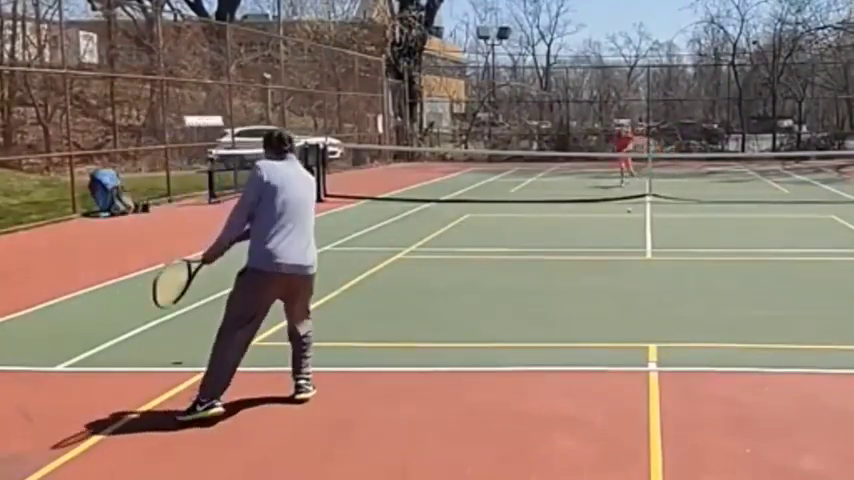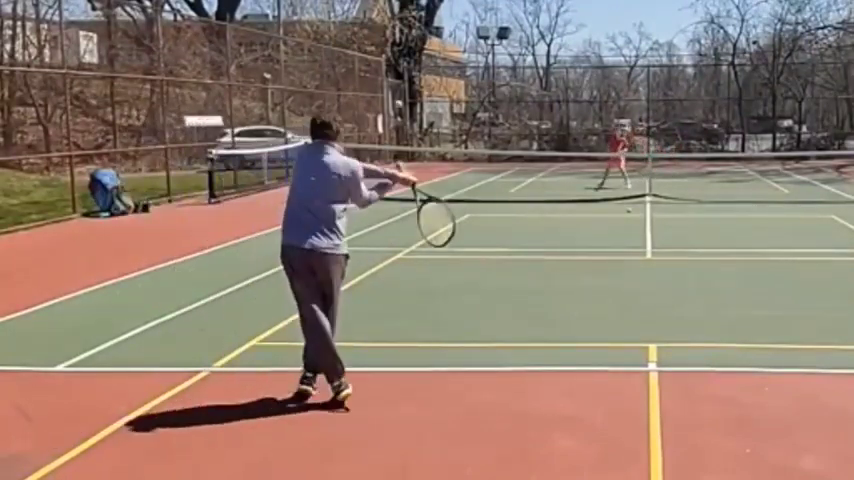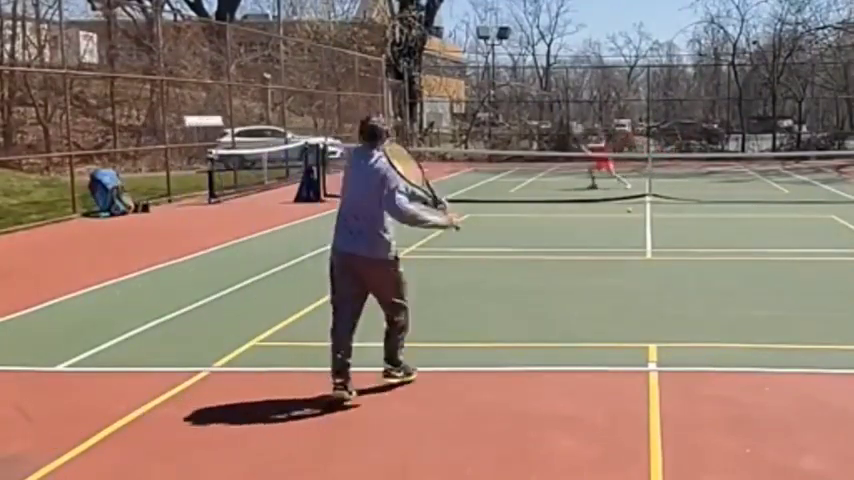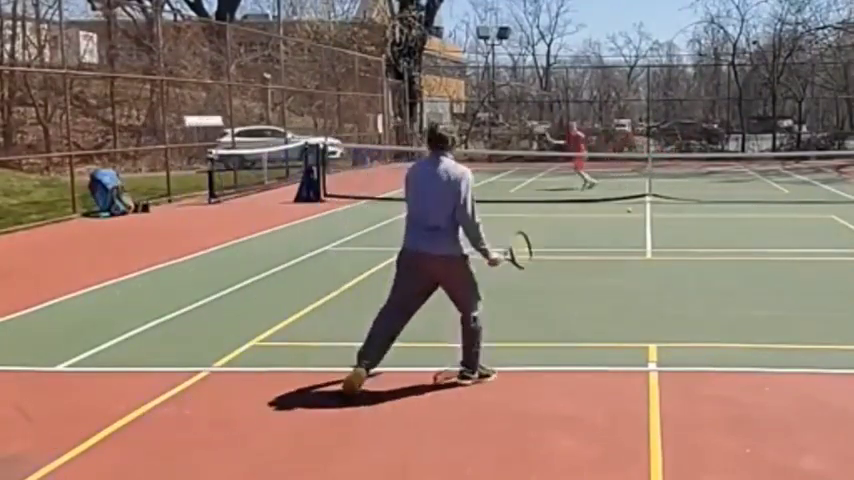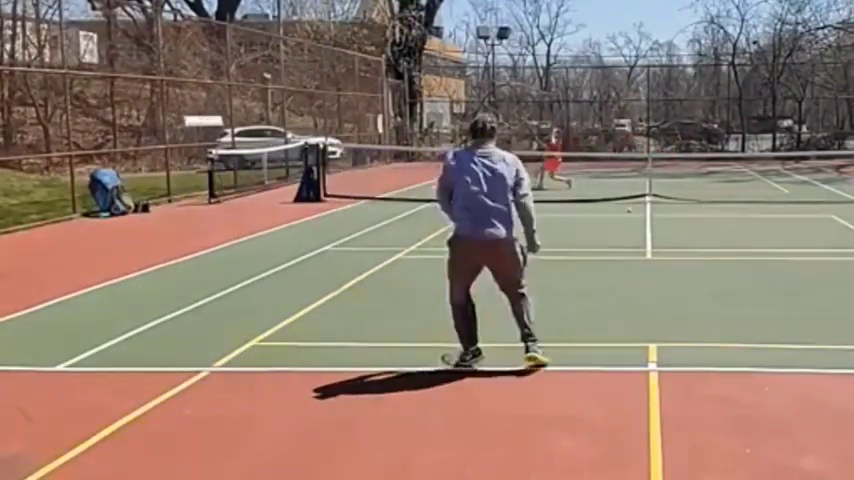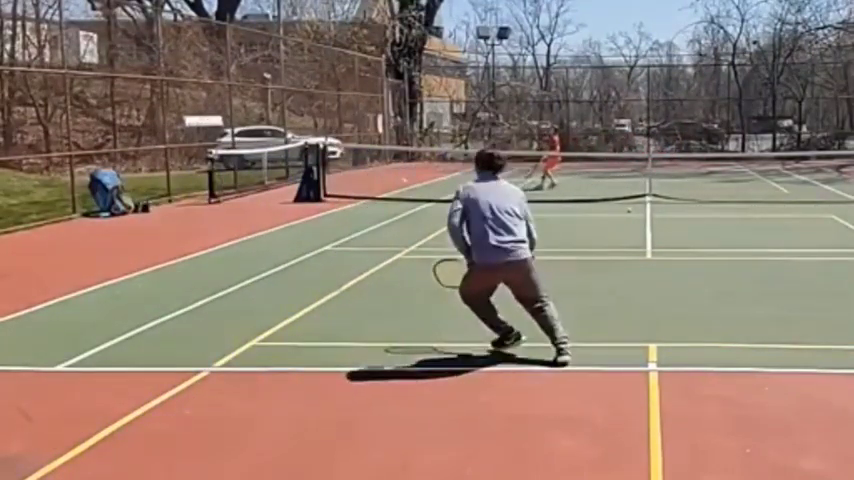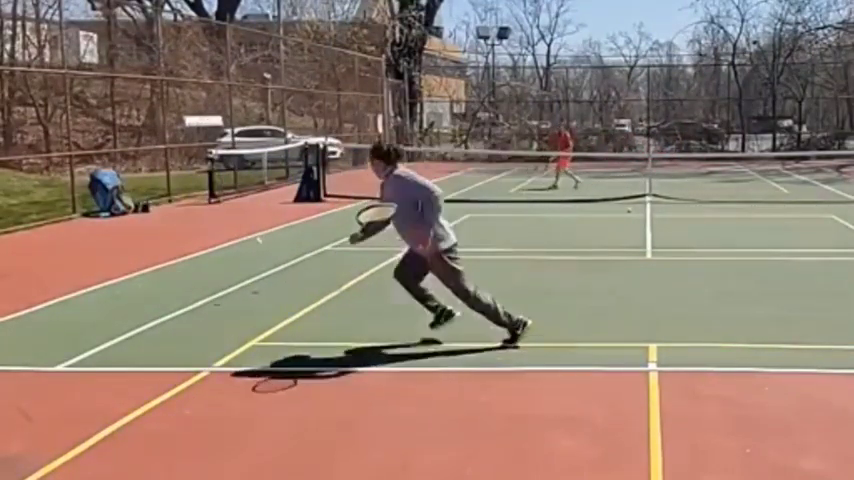
dt=0.3s
person 1, frame 1
left shoulder: (264, 171)
right shoulder: (307, 180)
left elbow: (240, 216)
left wrist: (216, 247)
right wrist: (226, 245)
left hip: (265, 266)
right hip: (303, 267)
left knee: (232, 332)
right knee: (300, 324)
left ankle: (209, 400)
right ankle: (303, 382)
person 1, frame 2
left shoulder: (304, 155)
right shoulder: (347, 167)
right elbow: (362, 200)
left wrist: (390, 174)
right wrist: (392, 179)
left hip: (294, 248)
right hip: (328, 250)
left knee: (312, 314)
right knee: (326, 314)
left ankle: (336, 378)
right ankle: (309, 377)
person 1, frame 3
left shoulder: (354, 158)
right shoulder: (386, 167)
right elbow: (400, 210)
left wrist: (431, 205)
right wrist: (440, 221)
left hip: (343, 251)
right hip: (377, 254)
left knee: (343, 316)
right knee: (397, 310)
left ankle: (341, 380)
right ankle: (394, 365)
person 1, frame 4
left shoulder: (414, 172)
right shoulder: (460, 174)
right elbow: (468, 219)
right wrist: (487, 253)
left hip: (413, 252)
right hip: (448, 255)
left knee: (393, 312)
right knee: (471, 307)
left ankle: (362, 366)
right ankle: (470, 368)
person 1, frame 5
left shoulder: (454, 158)
right shoulder: (511, 162)
left elbow: (443, 199)
right elbow: (525, 203)
right wrist: (531, 239)
left hip: (465, 240)
right hip: (499, 239)
left knee: (459, 294)
right knee: (518, 293)
left ankle: (470, 351)
right ankle: (531, 346)
person 1, frame 6
left shoulder: (466, 191)
right shoulder: (515, 192)
left elbow: (454, 226)
right elbow: (532, 236)
left wrist: (470, 256)
left hip: (486, 262)
right hip: (520, 259)
left knee: (470, 295)
right knee: (539, 303)
left ankle: (508, 334)
right ankle: (561, 347)
person 1, frame 7
left shoulder: (401, 178)
right shoulder: (389, 183)
left elbow: (433, 195)
right elbow: (400, 215)
left wrist: (427, 233)
right wrist: (368, 231)
left hip: (438, 246)
left knee: (467, 292)
right knee: (403, 274)
left ankle: (515, 324)
right ankle: (441, 311)
